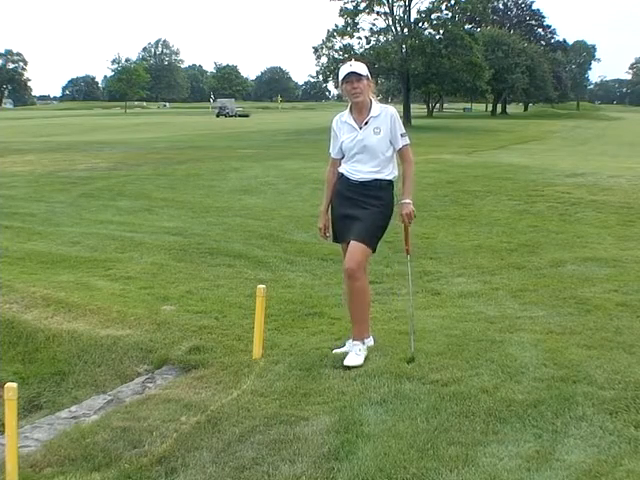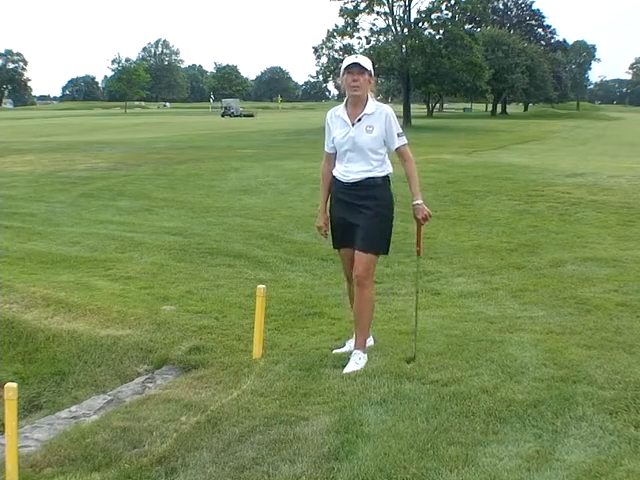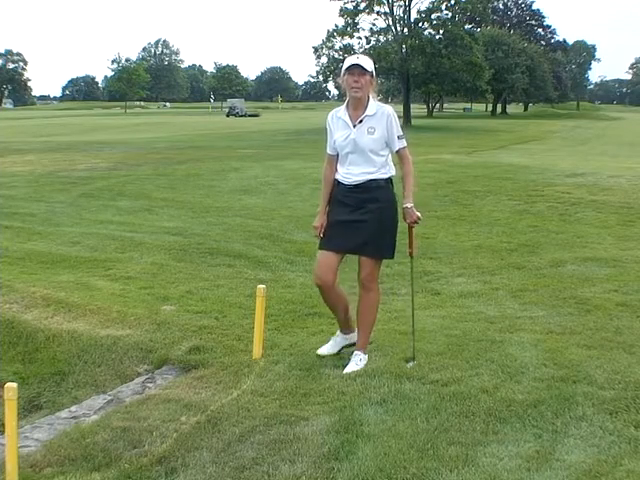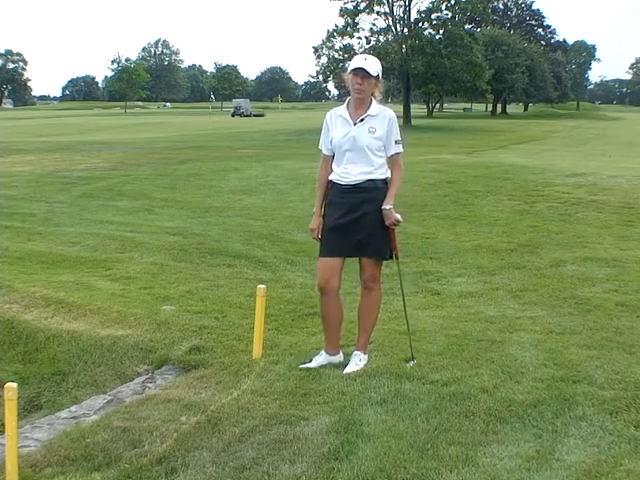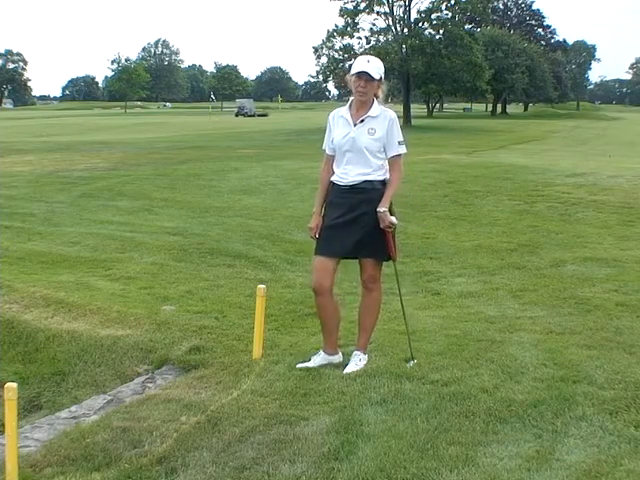
dt=0.4s
person 1, frame 1
left shoulder: (388, 114)
right shoulder: (339, 122)
left elbow: (407, 158)
right elbow: (333, 167)
left wrist: (407, 200)
right wrist: (324, 210)
left hip: (377, 197)
right hip: (345, 195)
left knee: (352, 268)
right knee: (355, 270)
left ankle: (358, 341)
right ankle: (363, 334)
person 1, frame 2
left shoulder: (383, 113)
right shoulder: (333, 116)
left elbow: (406, 157)
right elbow: (328, 164)
left wrist: (417, 200)
right wrist: (322, 208)
left hip: (374, 196)
right hip: (342, 197)
left knee: (362, 276)
right knee: (350, 275)
left ankle: (360, 349)
right ankle: (363, 334)
person 1, frame 3
left shoulder: (385, 114)
right shoulder: (334, 118)
left elbow: (405, 159)
right elbow: (330, 166)
left wrist: (408, 203)
right wrist: (322, 210)
left hip: (376, 199)
right hip: (343, 199)
left knee: (367, 280)
right knee: (323, 278)
left ankle: (361, 350)
right ankle: (346, 330)
person 1, frame 4
left shoulder: (386, 117)
right shoulder: (332, 117)
left elbow: (397, 166)
right elbow: (325, 166)
left wrist: (389, 205)
right wrist: (317, 212)
left hip: (373, 200)
right hip: (338, 200)
left knee: (370, 281)
right knee: (326, 284)
left ankle: (361, 351)
right ankle: (331, 351)
person 1, frame 5
left shoulder: (387, 118)
right shoulder: (336, 117)
left elbow: (396, 168)
right elbow: (328, 167)
left wrist: (384, 207)
right wrist: (317, 211)
left hip: (371, 201)
right hip: (338, 201)
left knee: (370, 281)
right knee: (320, 284)
left ankle: (361, 351)
right ankle: (330, 351)
